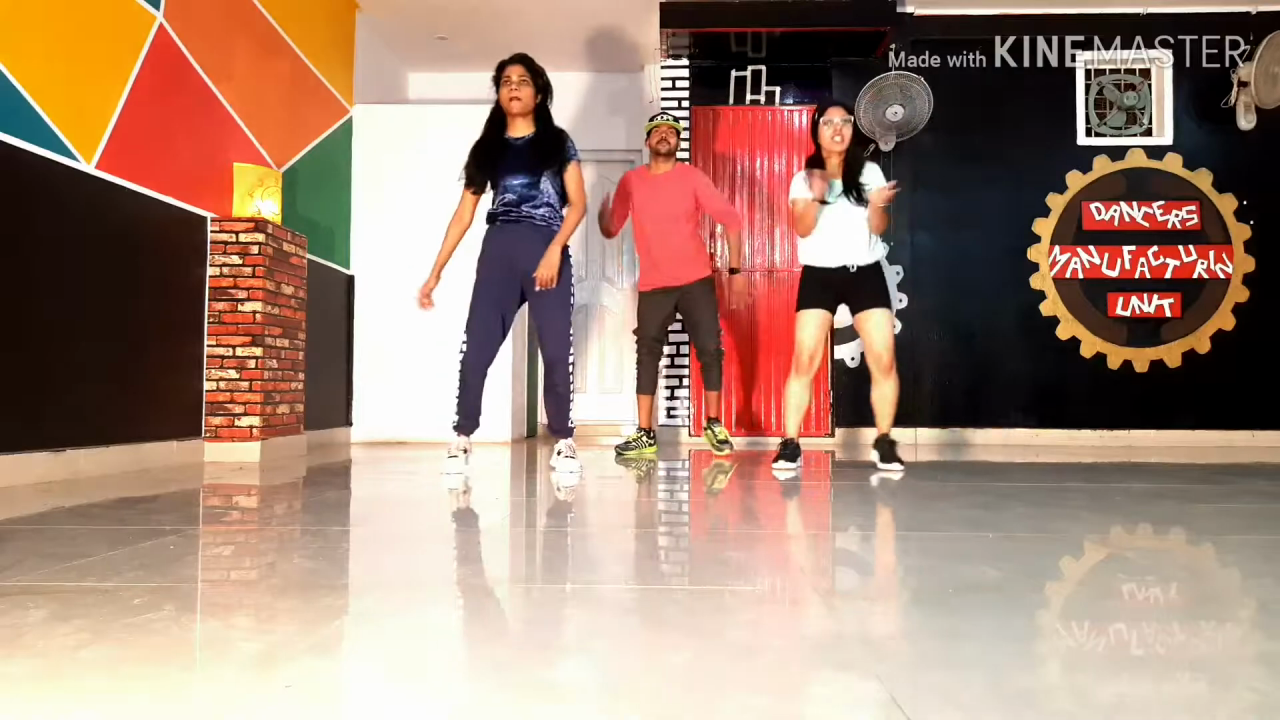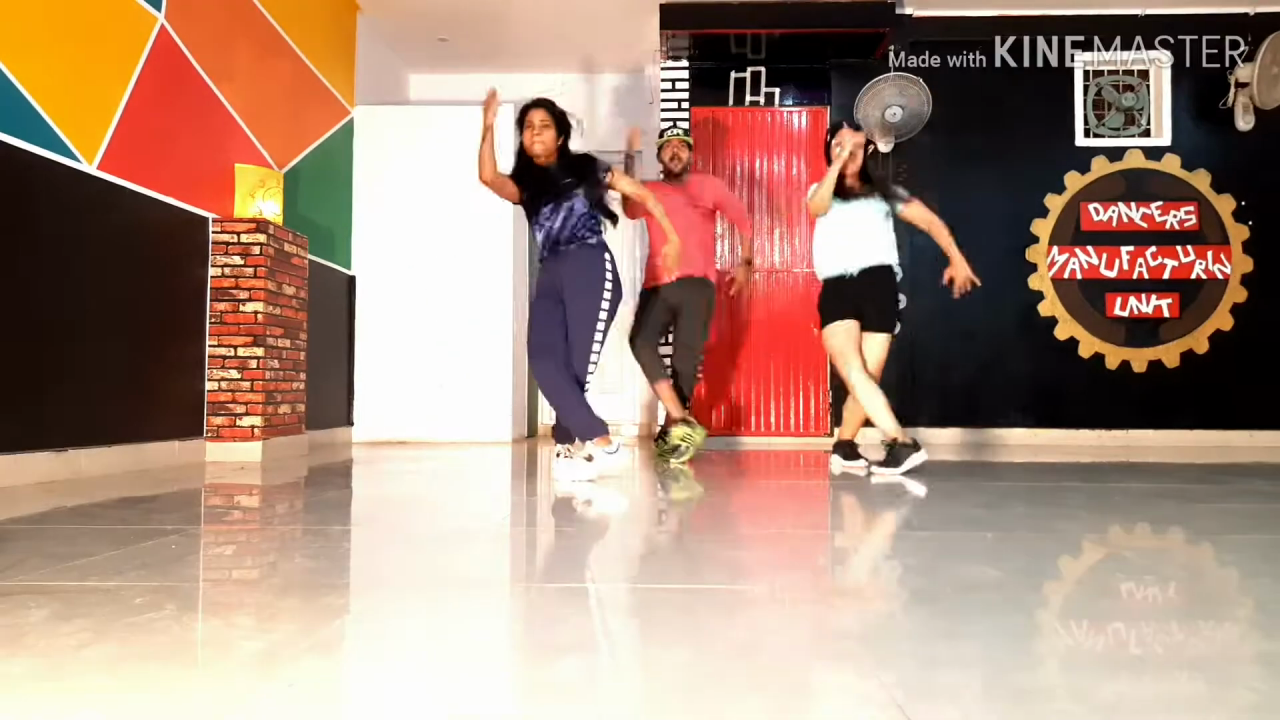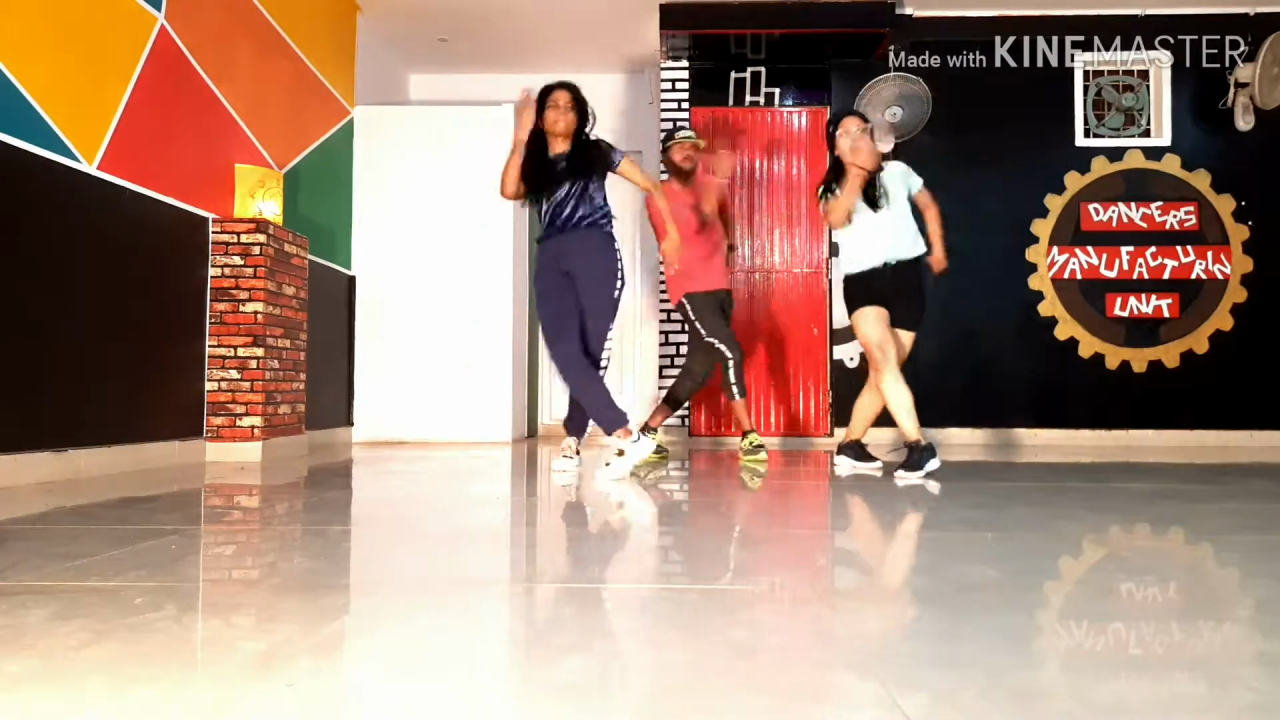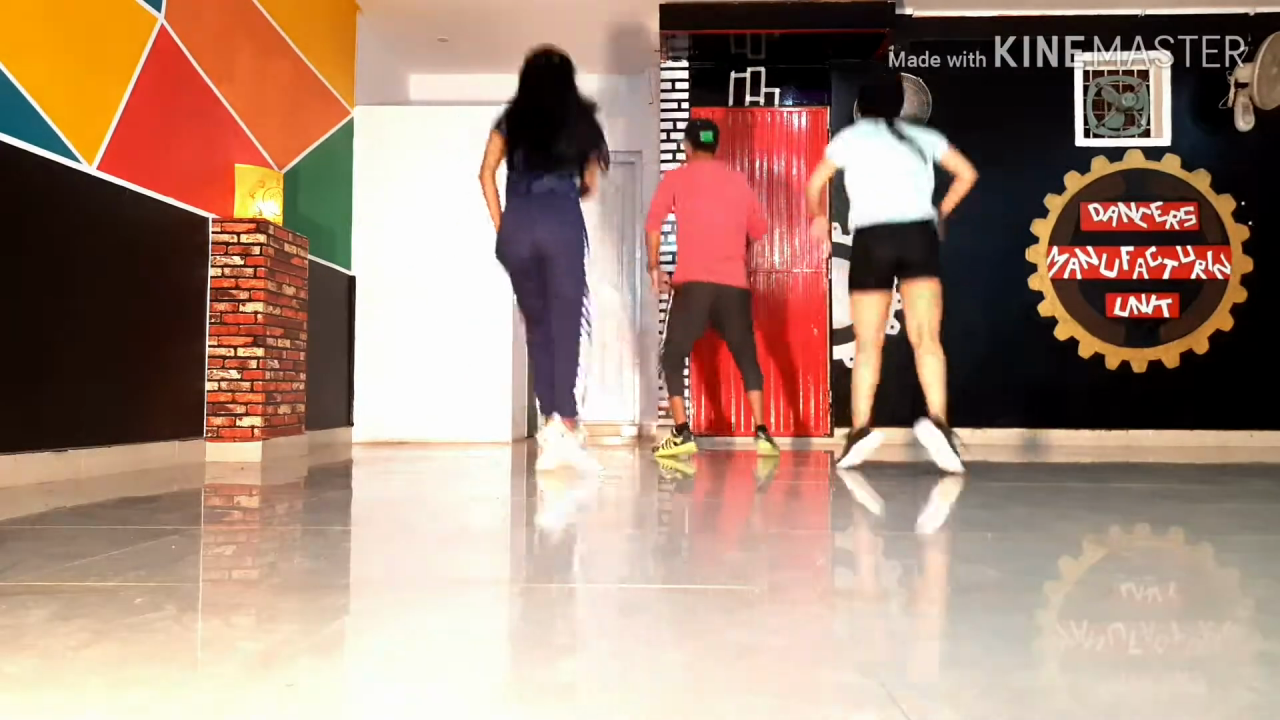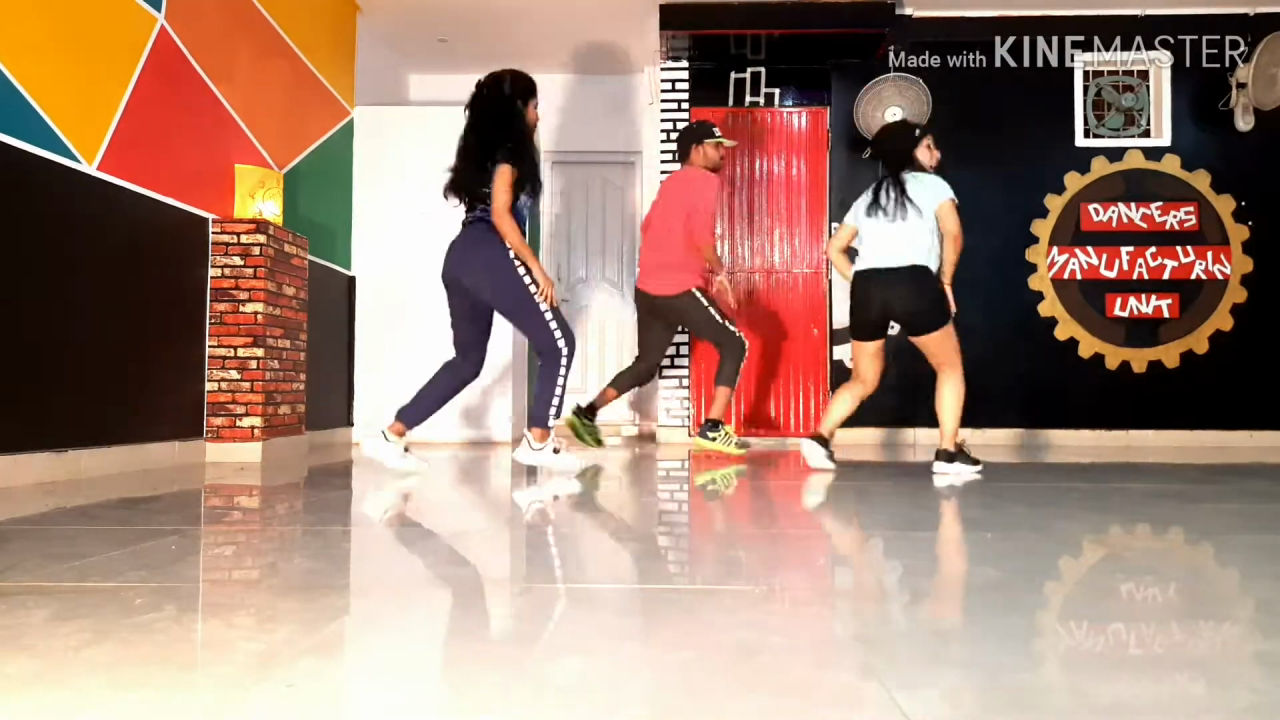
dt=0.7s
person 1, frame 1
left shoulder: (557, 142)
right shoulder: (487, 148)
left elbow: (578, 203)
right elbow: (464, 212)
left wrist: (555, 250)
right wrist: (435, 273)
left hip: (547, 249)
right hip: (499, 249)
left knee: (557, 350)
right knee: (477, 345)
left ankle: (564, 440)
right ankle: (463, 438)
person 1, frame 2
left shoulder: (585, 167)
right shoulder: (525, 184)
left elbow: (641, 191)
right elbow: (488, 178)
left wrist: (670, 232)
right wrist: (488, 128)
left hip: (591, 268)
right hip: (550, 276)
left knee: (578, 362)
right knee: (546, 368)
left ankle: (569, 444)
right ankle: (600, 442)
person 1, frame 3
left shoulder: (598, 153)
right shoulder: (533, 167)
left elbow: (650, 186)
right elbow: (509, 190)
left wrist: (670, 235)
right wrist: (519, 137)
left hip: (596, 252)
right hip: (552, 259)
left knee: (591, 353)
right knee: (565, 351)
left ankle: (572, 439)
right ankle: (625, 436)
person 1, frame 4
left shoulder: (511, 120)
right shoulder: (580, 119)
left elbow: (487, 171)
right elbow: (590, 182)
left wrist: (502, 224)
left hip: (515, 231)
right hip: (562, 225)
left knee: (538, 330)
right knee: (567, 333)
left ankle: (552, 423)
right ankle: (566, 429)
person 1, frame 5
left shoulder: (481, 146)
right shoulder: (511, 145)
right elbow: (500, 213)
right wrist: (538, 270)
left hip: (459, 257)
right hip: (493, 257)
left knee: (468, 359)
right knee: (558, 345)
left ankle: (393, 434)
right ankle: (539, 442)
person 2, frame 1
left shoulder: (868, 172)
right shoulder: (803, 179)
left elbow: (879, 227)
right elbow: (802, 228)
left wrist: (880, 208)
right wrist: (814, 197)
left hip: (865, 274)
right hip: (819, 275)
left knee: (883, 361)
right knee: (804, 361)
left ankle: (884, 440)
right ankle: (790, 443)
person 2, frame 2
left shoulder: (882, 191)
right shoulder: (824, 192)
left elbow: (929, 220)
right elbow: (812, 208)
left wrist: (957, 257)
right wrist: (835, 168)
left hip: (877, 286)
right hip: (836, 290)
left knee: (866, 375)
right knee: (851, 366)
left ankle: (844, 443)
right ankle: (898, 443)
person 2, frame 3
left shoulder: (896, 172)
right shoulder: (833, 190)
left elbow: (928, 203)
right elbow: (837, 219)
left wrist: (937, 248)
right wrist: (857, 172)
left hip: (905, 278)
right hip: (863, 282)
left knee: (886, 368)
right knee: (884, 360)
left ankle: (850, 444)
right ankle: (917, 445)
person 2, frame 4
left shoulder: (852, 137)
right shoulder: (921, 135)
left elbow: (815, 187)
right elbow: (967, 174)
left wrist: (820, 219)
right wrist: (941, 210)
left hip: (873, 240)
right hip: (921, 236)
left knee: (869, 346)
right knee: (926, 341)
left ankle: (861, 429)
right ankle: (935, 424)
person 2, frame 5
left shoulder: (868, 197)
right shoulder: (932, 185)
left elbow: (834, 248)
right elbow: (952, 232)
right wrist: (944, 281)
left hip: (867, 287)
right hip: (914, 284)
left knee: (864, 381)
right knee: (950, 368)
left ankle: (822, 438)
right ankle: (949, 452)
person 3, frame 1
left shoulder: (693, 178)
right shoulder: (631, 181)
left elbow: (729, 219)
right elbow: (611, 230)
left wrist: (735, 270)
right wrist: (605, 217)
left hip: (696, 280)
right hip: (653, 285)
left knee: (709, 349)
right knee: (647, 355)
left ankle: (715, 424)
right ankle: (645, 433)
person 3, frame 2
left shoulder: (709, 185)
right shoulder: (651, 191)
left elbow: (742, 219)
right elbow: (630, 207)
left wrist: (745, 262)
right wrist: (629, 158)
left hip: (697, 284)
right hip: (657, 286)
left knee: (687, 360)
right knee: (642, 342)
left ankle: (669, 433)
right ankle: (683, 420)
person 3, frame 3
left shoulder: (710, 183)
right shoulder: (660, 198)
right elbow: (699, 225)
left wrist: (729, 247)
right wrist: (716, 186)
left hip: (720, 290)
right hip: (690, 293)
left knee: (698, 368)
right knee: (729, 352)
left ankle: (648, 431)
right ankle: (748, 435)
person 3, frame 4
left shoulder: (675, 178)
right shoulder: (740, 181)
left elbow: (653, 224)
right elbow: (758, 231)
left wrist: (654, 268)
left hip: (694, 283)
right hip: (734, 285)
left knee: (671, 359)
right knee: (745, 361)
left ankle: (682, 432)
right ankle: (760, 431)
person 3, frame 5
left shoulder: (671, 183)
right shoulder: (707, 181)
left elbow: (649, 229)
right elbow: (702, 236)
right wrist: (719, 273)
left hip: (647, 289)
right hip: (680, 289)
left knee: (646, 366)
right knee: (735, 347)
left ankle: (588, 412)
right ankle: (713, 427)
